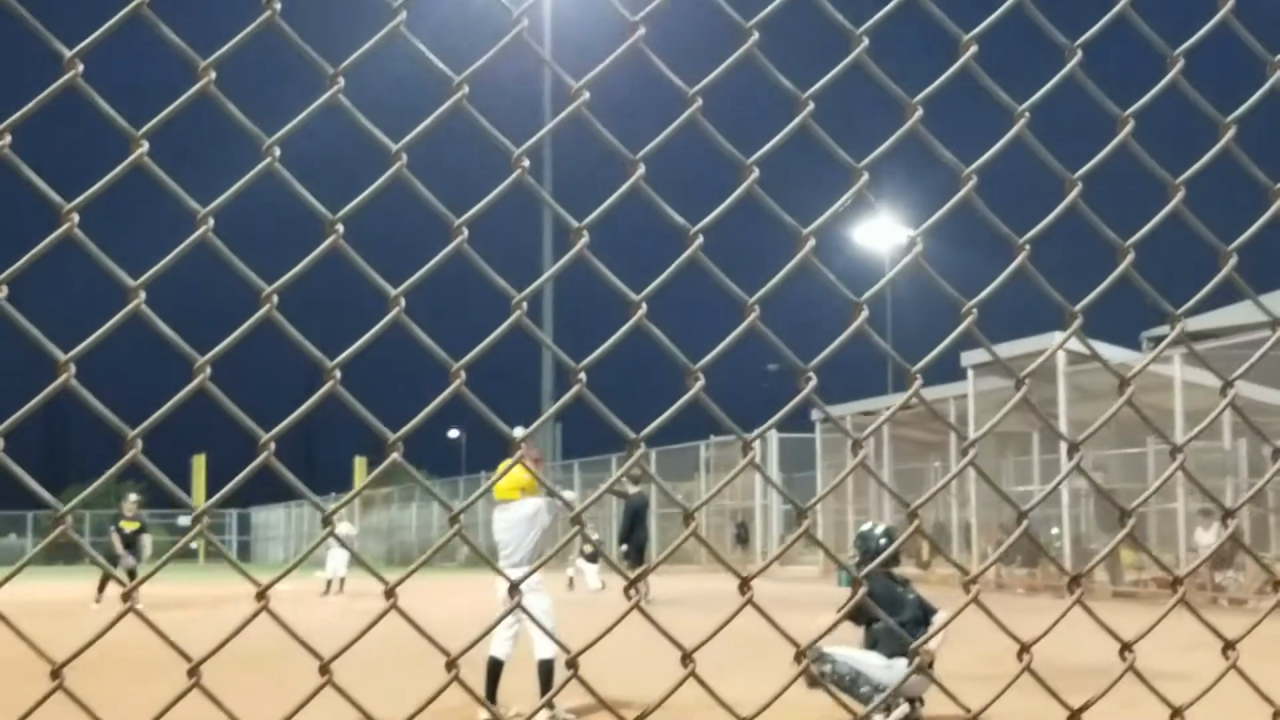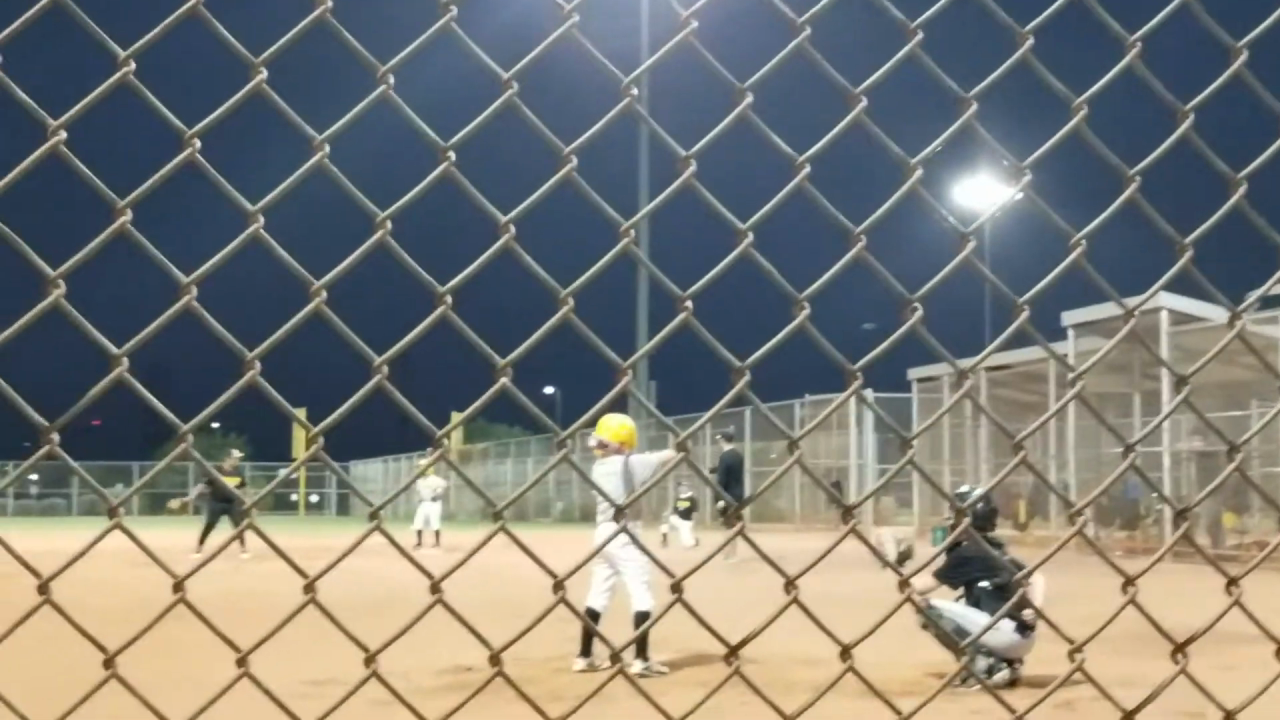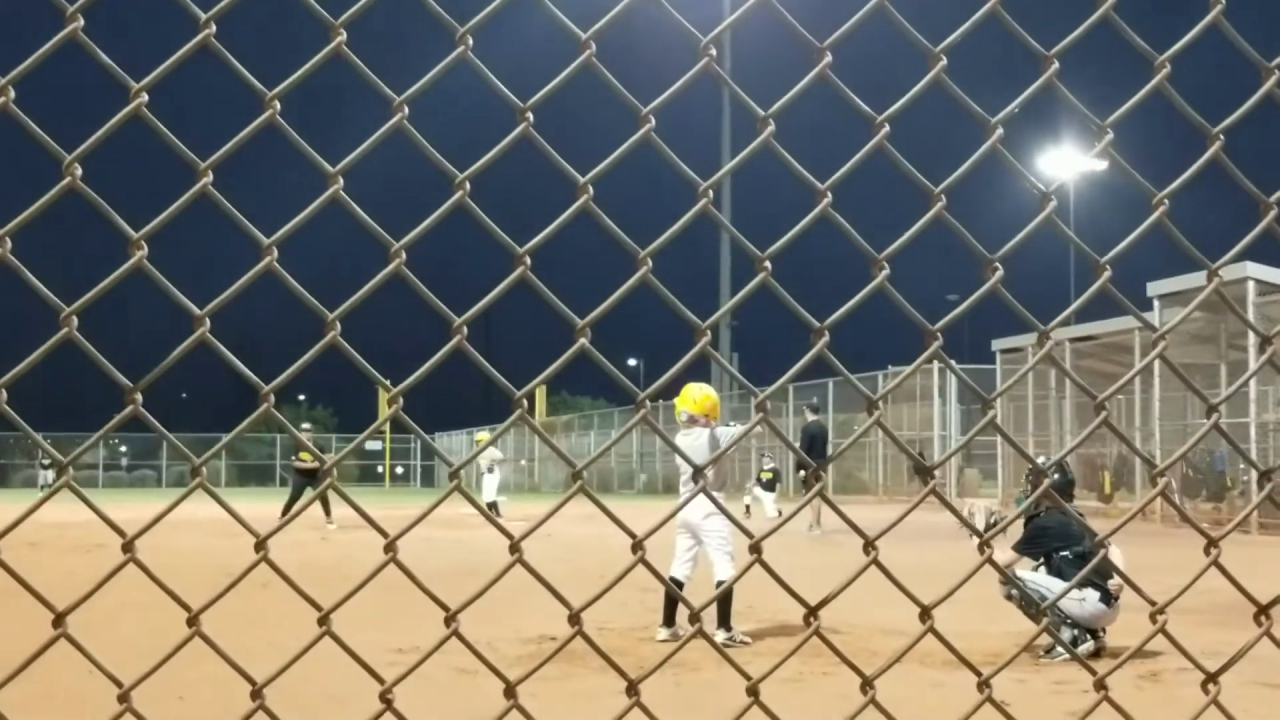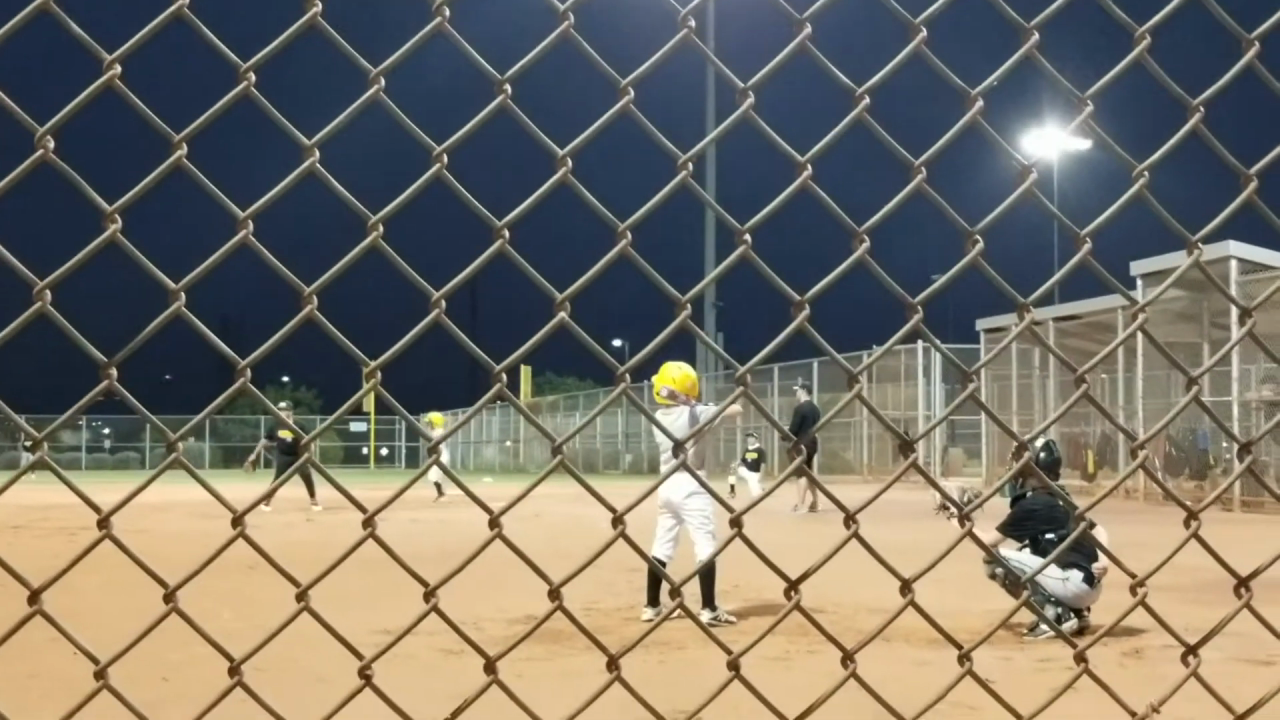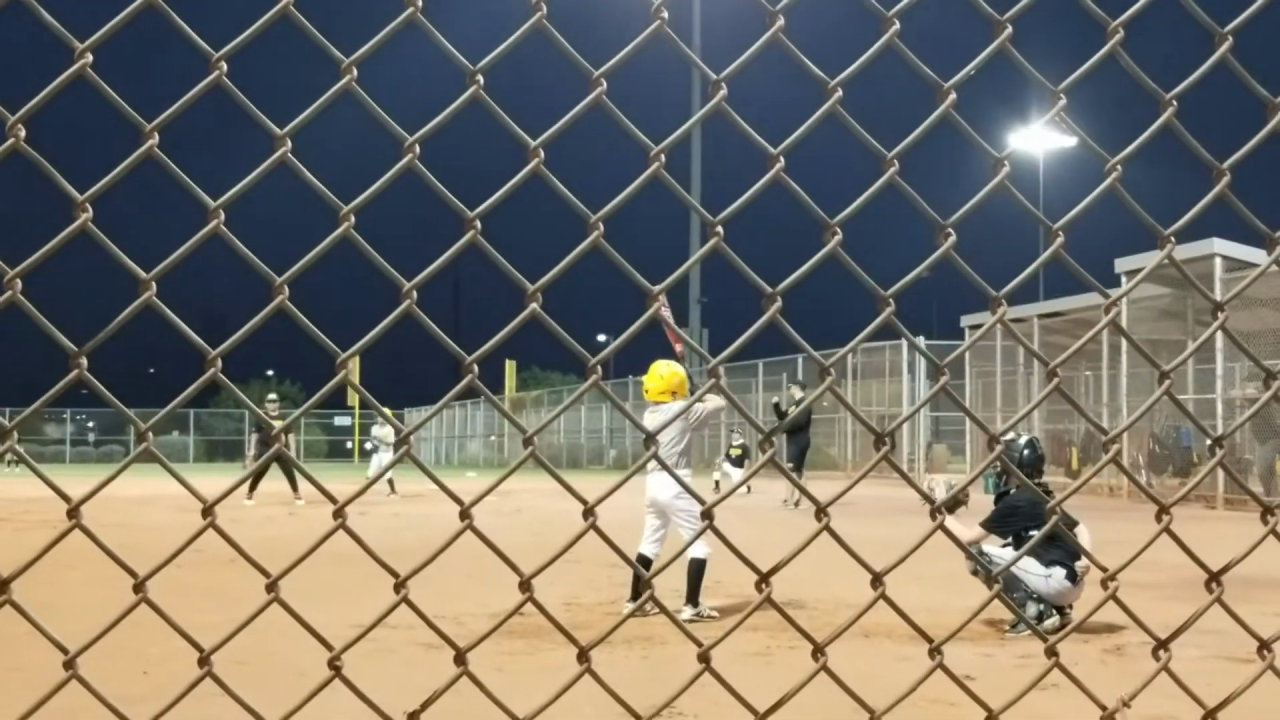
dt=0.7s
person 1, frame 1
left shoulder: (498, 512)
right shoulder: (535, 506)
right elbow: (570, 497)
right wrist: (555, 493)
left hip: (506, 579)
right hip: (528, 580)
left knee: (501, 642)
right knee: (545, 641)
person 1, frame 2
left shoulder: (598, 467)
right shoulder: (631, 463)
right elbow: (670, 455)
right wrist: (659, 453)
left hip: (603, 534)
right hip: (624, 536)
left knee: (597, 595)
right knee: (641, 595)
left ankle: (584, 656)
right ankle: (641, 660)
person 1, frame 3
left shoulder: (680, 438)
right shoulder: (715, 435)
right wrist: (738, 427)
left hip: (686, 508)
right hip: (709, 508)
left knee: (680, 566)
right knee: (724, 566)
left ankle: (667, 626)
right ankle: (724, 630)
person 1, frame 4
left shoulder: (659, 417)
right shoulder: (695, 413)
right elbow: (736, 409)
right wrist: (707, 408)
left hip: (667, 486)
right hip: (690, 487)
left knee: (662, 546)
right knee: (706, 546)
left ankle: (652, 606)
right ankle: (709, 610)
person 1, frame 5
left shoulder: (649, 414)
right shoulder: (683, 410)
right elbow: (719, 403)
left wrist: (690, 399)
left hip: (654, 485)
right hip: (677, 487)
left knee: (649, 544)
right knee: (698, 545)
left ankle: (635, 601)
right ankle: (691, 606)
person 2, frame 1
left shoulder: (870, 586)
right shoulder: (904, 587)
right elbow: (940, 617)
right wrist: (932, 647)
left hip: (898, 671)
right hip: (919, 679)
left knee: (819, 656)
left ankle: (884, 703)
right ankle: (907, 703)
person 2, frame 2
left shoulder: (966, 552)
right shoulder: (996, 549)
left elbow: (922, 587)
right elbow: (1036, 579)
right wrist: (1035, 609)
left hip: (1007, 634)
right hip: (1021, 636)
left knee: (929, 609)
left ankle: (987, 665)
right ankle: (1007, 662)
person 2, frame 3
left shoulder: (1044, 524)
right shoulder: (1073, 519)
left elbow: (1003, 561)
right elbow: (1113, 551)
left wrist: (977, 537)
right wrist: (1119, 579)
left hip: (1091, 605)
right hip: (1104, 606)
left knee: (1011, 580)
left ankle: (1072, 636)
right ankle: (1091, 633)
person 2, frame 4
left shoulder: (1030, 505)
right shoulder: (1059, 501)
left elbow: (987, 541)
right elbow: (1098, 531)
left wrist: (957, 520)
right wrist: (1102, 560)
left hip: (1074, 584)
right hip: (1086, 587)
left knee: (993, 559)
left ankle: (1055, 613)
right ankle: (1075, 612)
person 2, frame 5
left shoulder: (1014, 502)
right shoulder: (1042, 497)
left elbow: (969, 538)
right elbow: (1080, 529)
right wrist: (1085, 560)
left hip: (1058, 581)
right hip: (1068, 582)
left knee: (978, 554)
left ankle: (1037, 612)
right ankle: (1058, 609)
